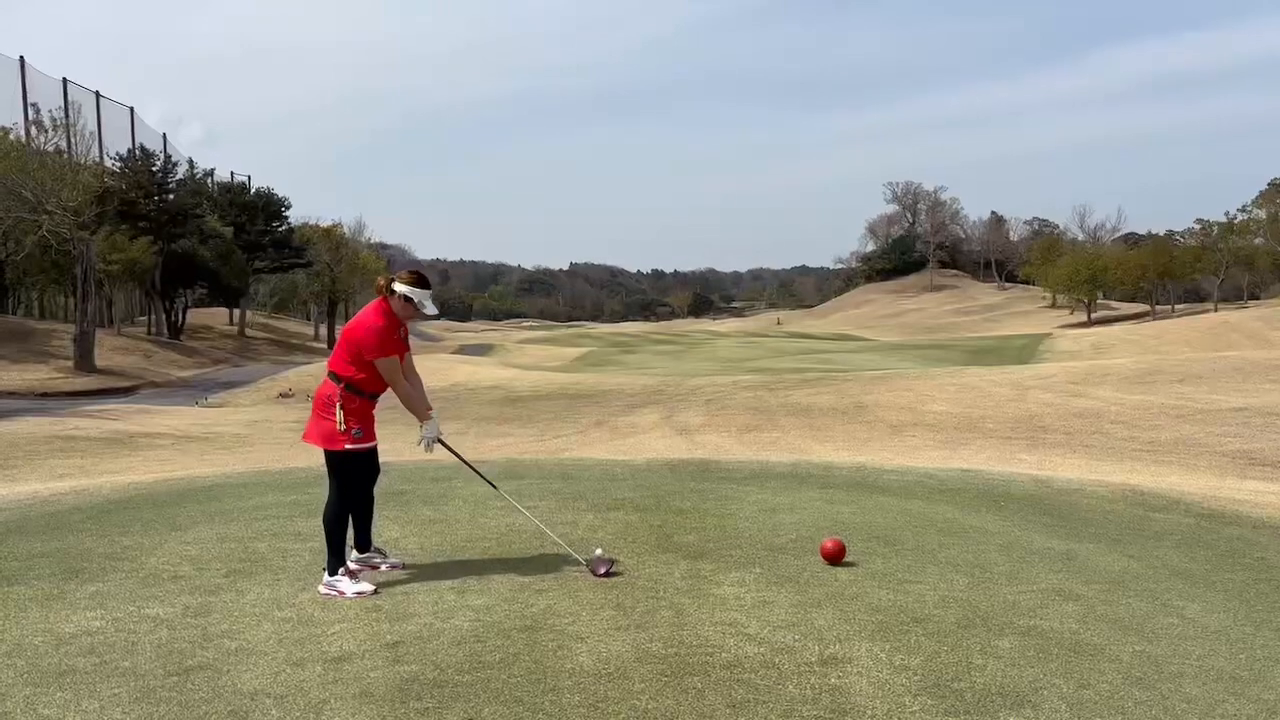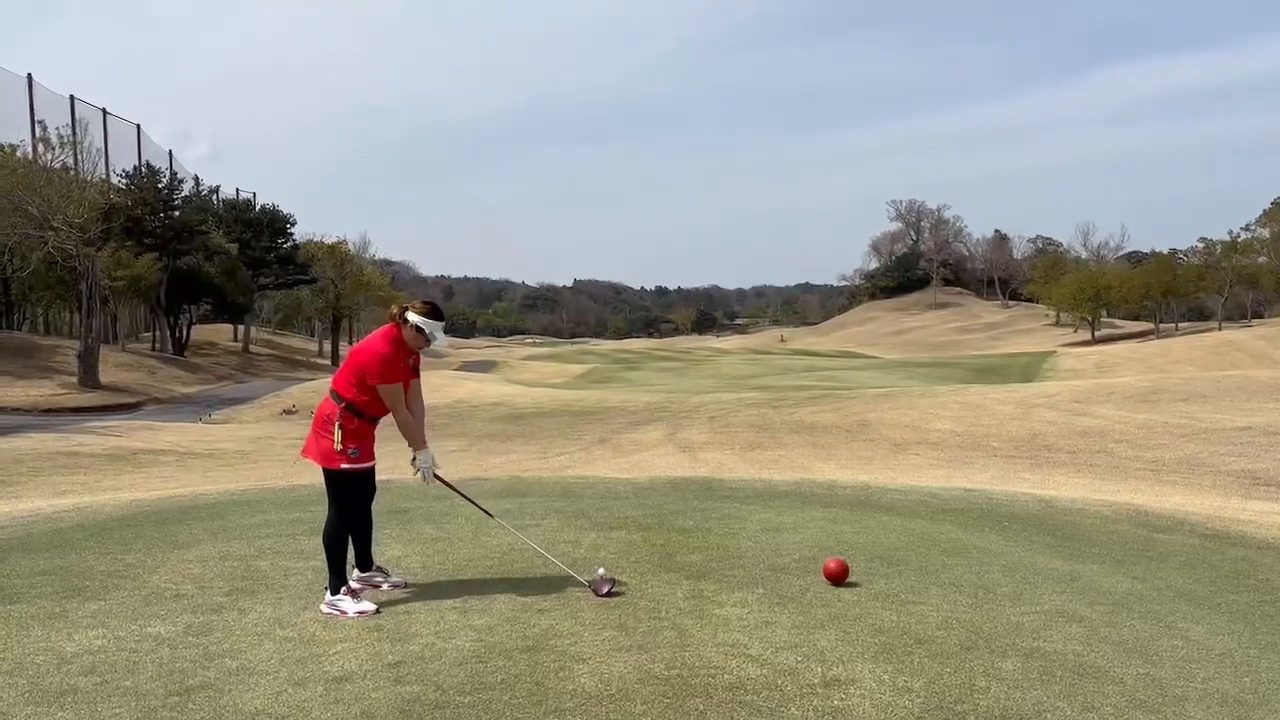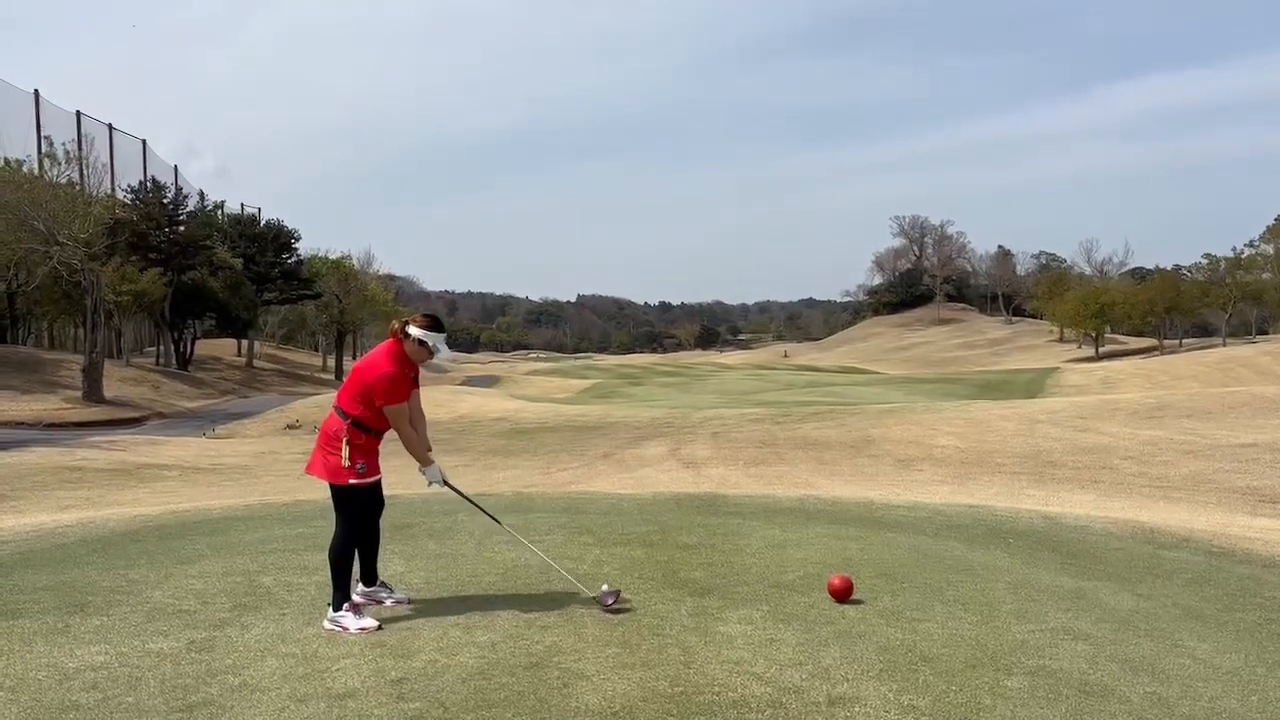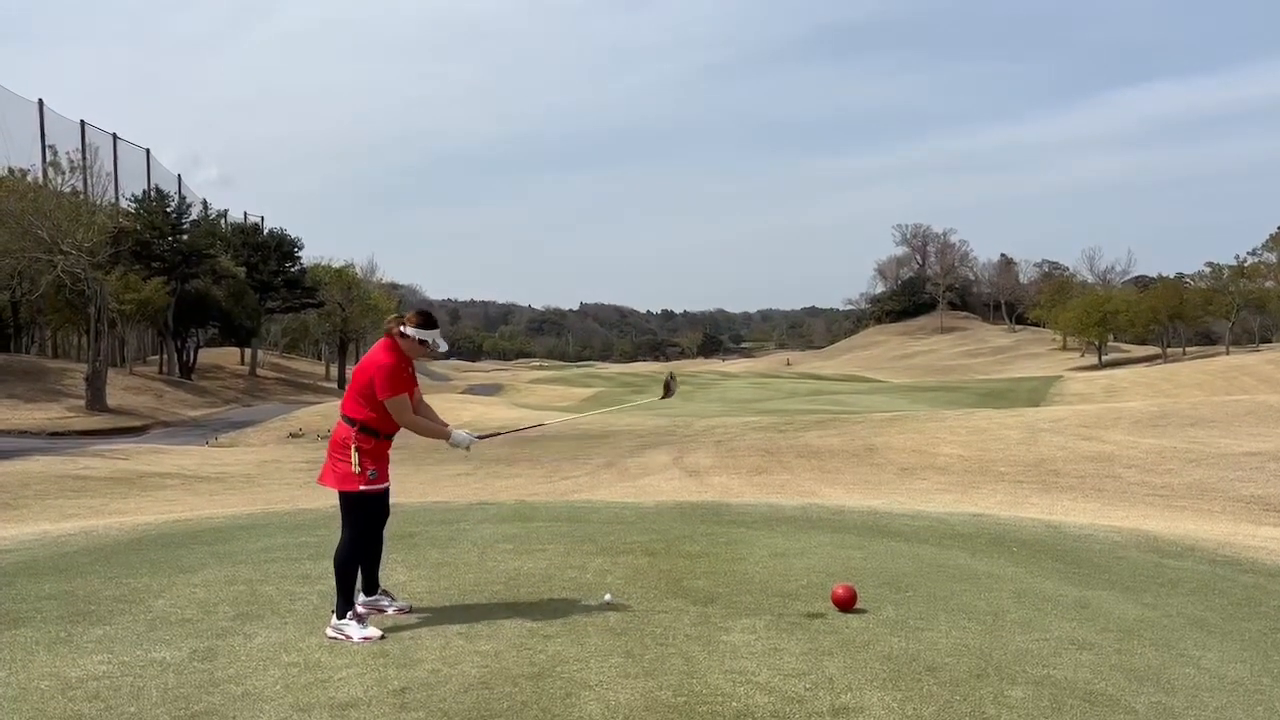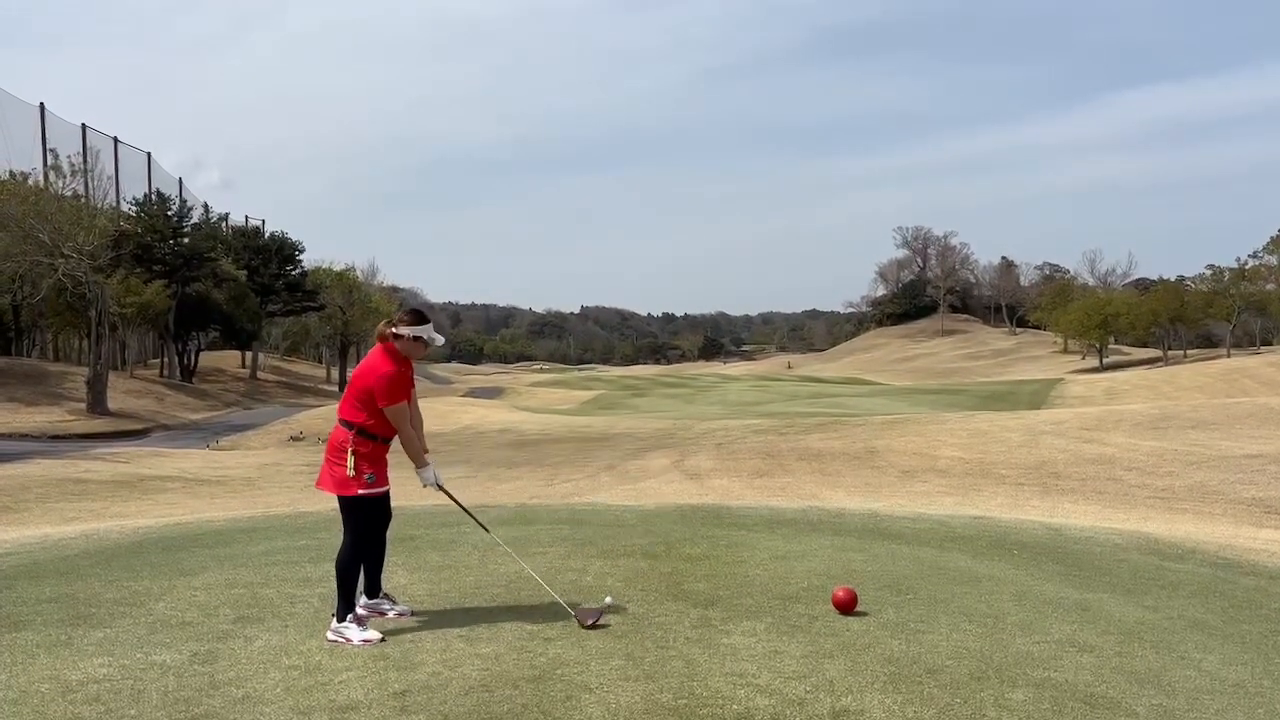
dt=0.7s
person 1, frame 1
left shoulder: (397, 321)
right shoulder: (374, 326)
left elbow: (410, 373)
right elbow: (398, 384)
left wrist: (429, 415)
right wrist: (426, 420)
left hip: (357, 408)
right hip: (340, 409)
left knee: (365, 480)
right knee: (343, 488)
left ankle: (362, 552)
right ankle: (334, 573)
person 1, frame 2
left shoulder: (409, 348)
right shoulder: (381, 351)
left elbow: (414, 401)
right elbow: (398, 411)
left wrist: (422, 448)
right wrist: (420, 451)
left hip: (359, 427)
right hip: (339, 428)
left knee: (363, 499)
right knee: (343, 507)
left ankle: (364, 570)
right ankle: (336, 593)
person 1, frame 3
left shoulder: (406, 359)
right shoulder: (387, 370)
left elbow: (415, 412)
right elbow: (402, 428)
left wrist: (428, 455)
right wrist: (427, 465)
left hip: (362, 441)
right hip: (345, 443)
left knee: (371, 513)
right knee: (349, 522)
left ankle: (369, 585)
right ankle: (338, 609)
person 1, frame 4
left shoulder: (402, 358)
right shoulder: (385, 364)
left elbow: (418, 404)
right elbow: (406, 419)
left wrist: (450, 430)
right wrist: (449, 436)
left hip: (372, 449)
right hip: (355, 450)
left knee: (375, 522)
right knee: (356, 530)
left ankle: (370, 594)
right ankle: (342, 618)
person 1, frame 5
left shoulder: (399, 359)
right shoulder: (386, 372)
left elbow: (414, 412)
right elbow: (404, 429)
left wrist: (425, 457)
right wrist: (423, 467)
left hip: (369, 452)
right hip: (354, 454)
left knee: (379, 524)
right knee: (357, 533)
left ankle: (372, 597)
right ankle: (342, 620)
